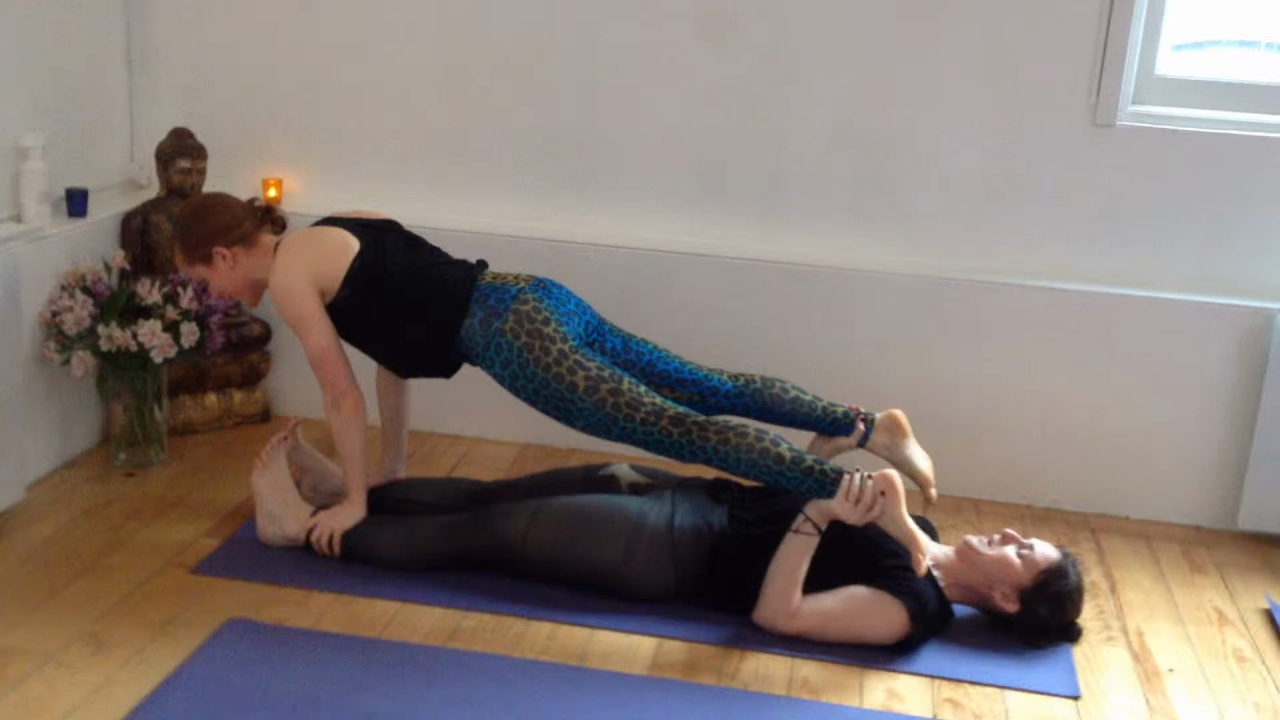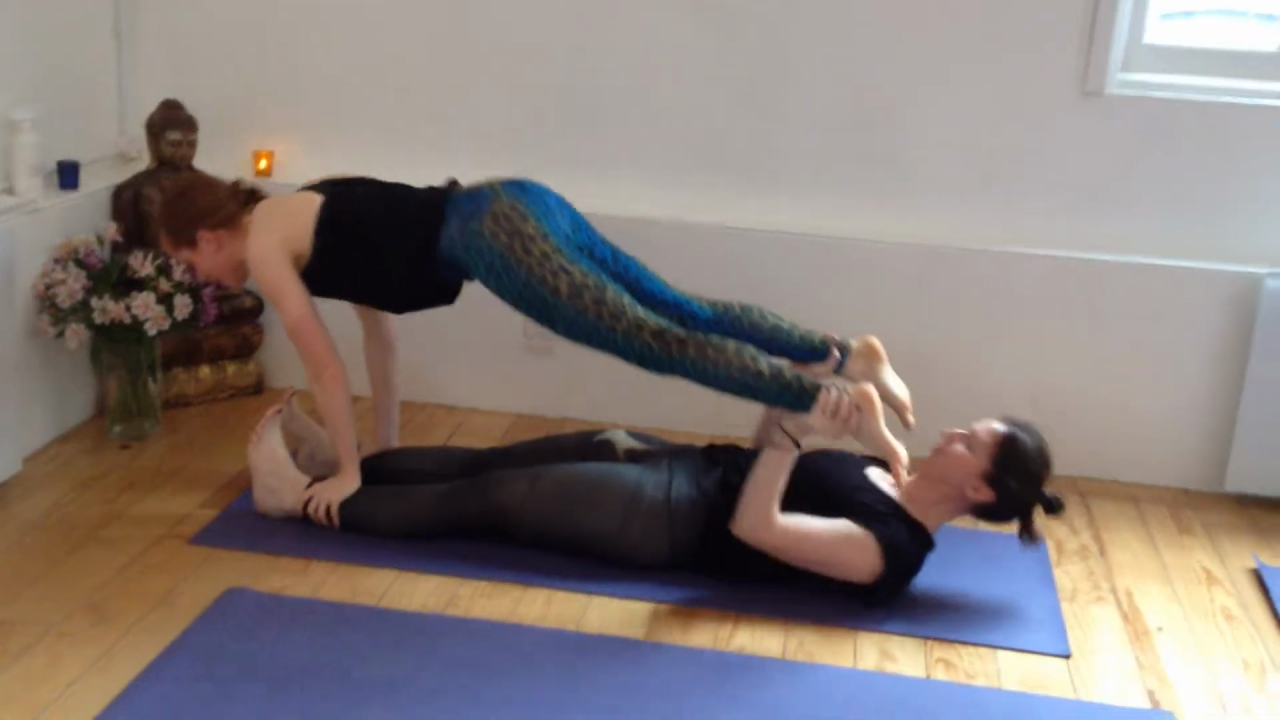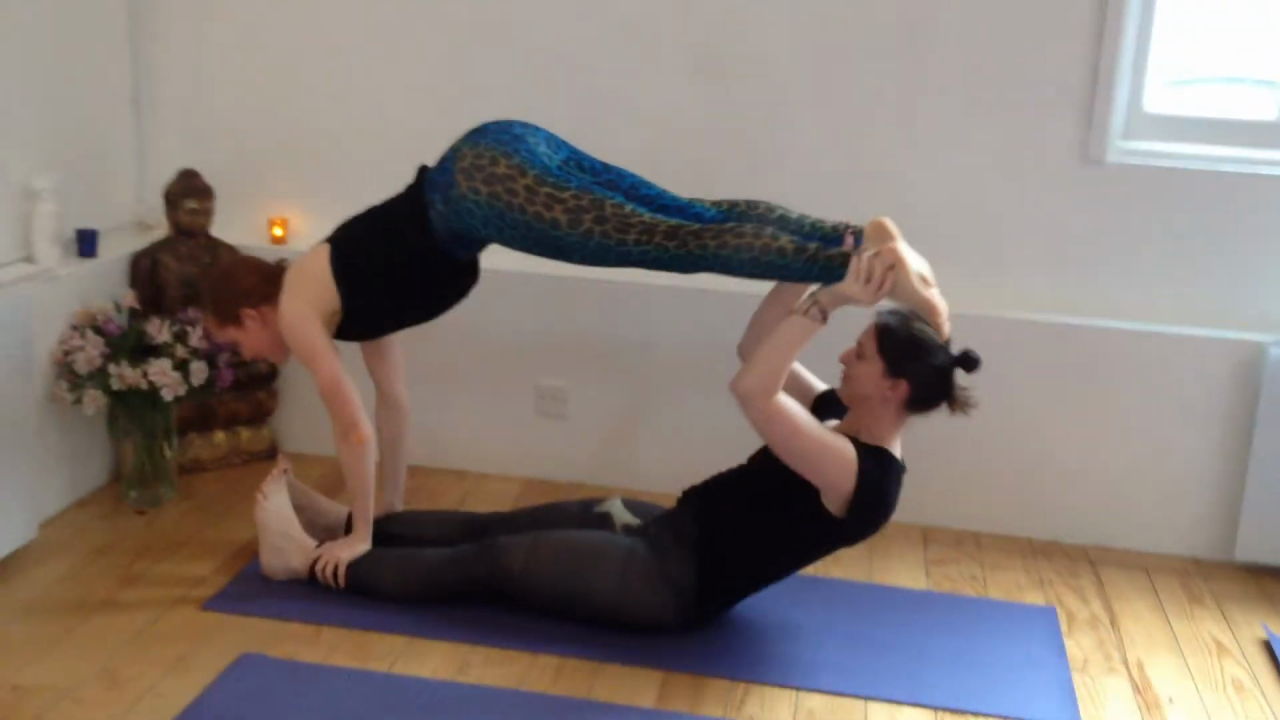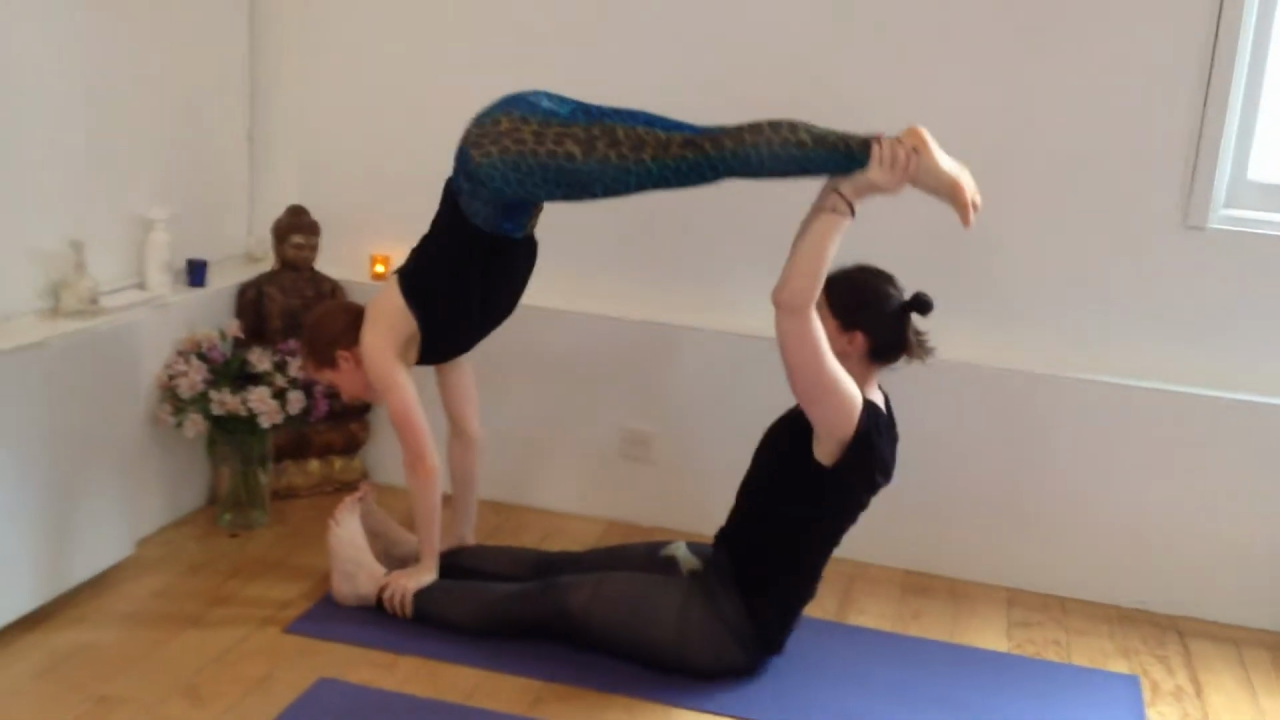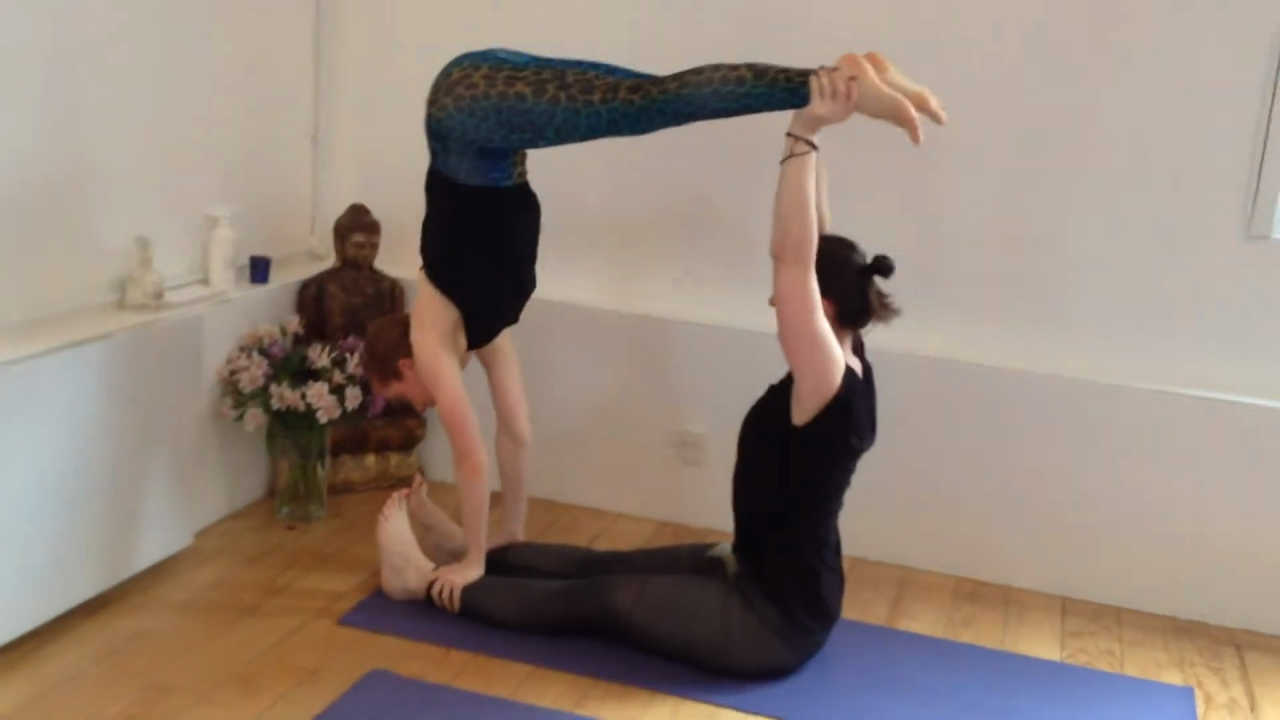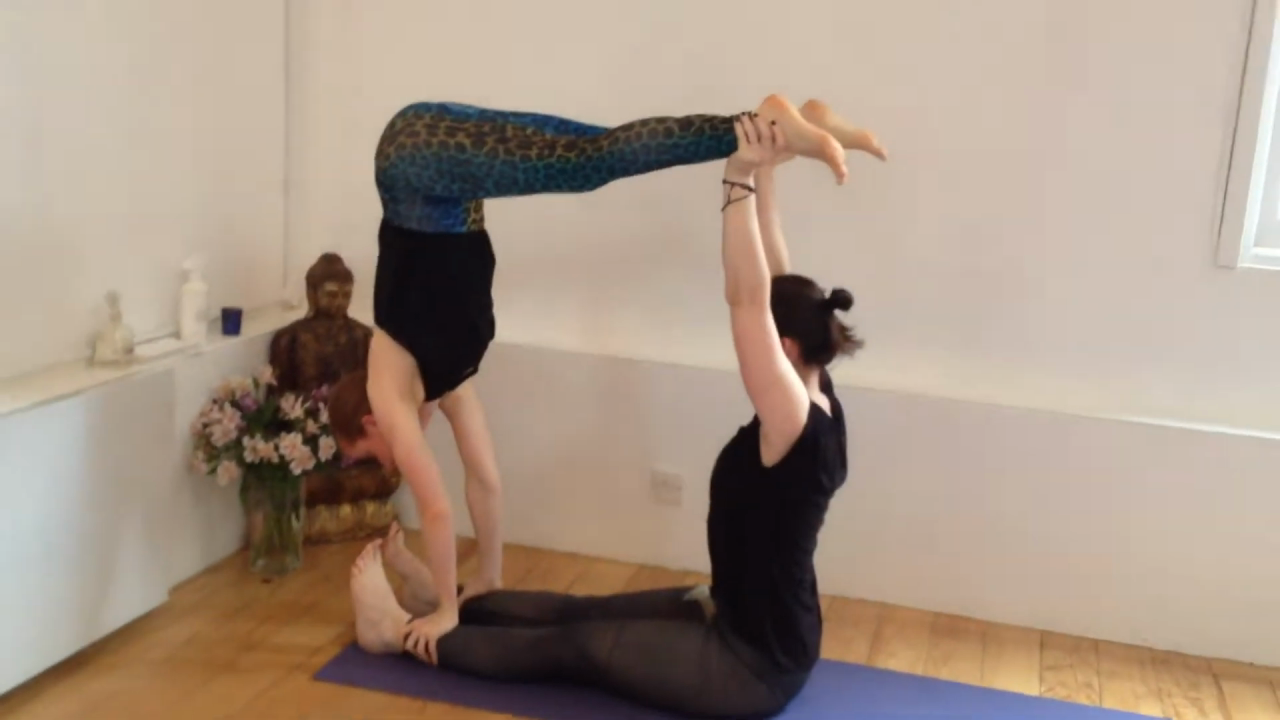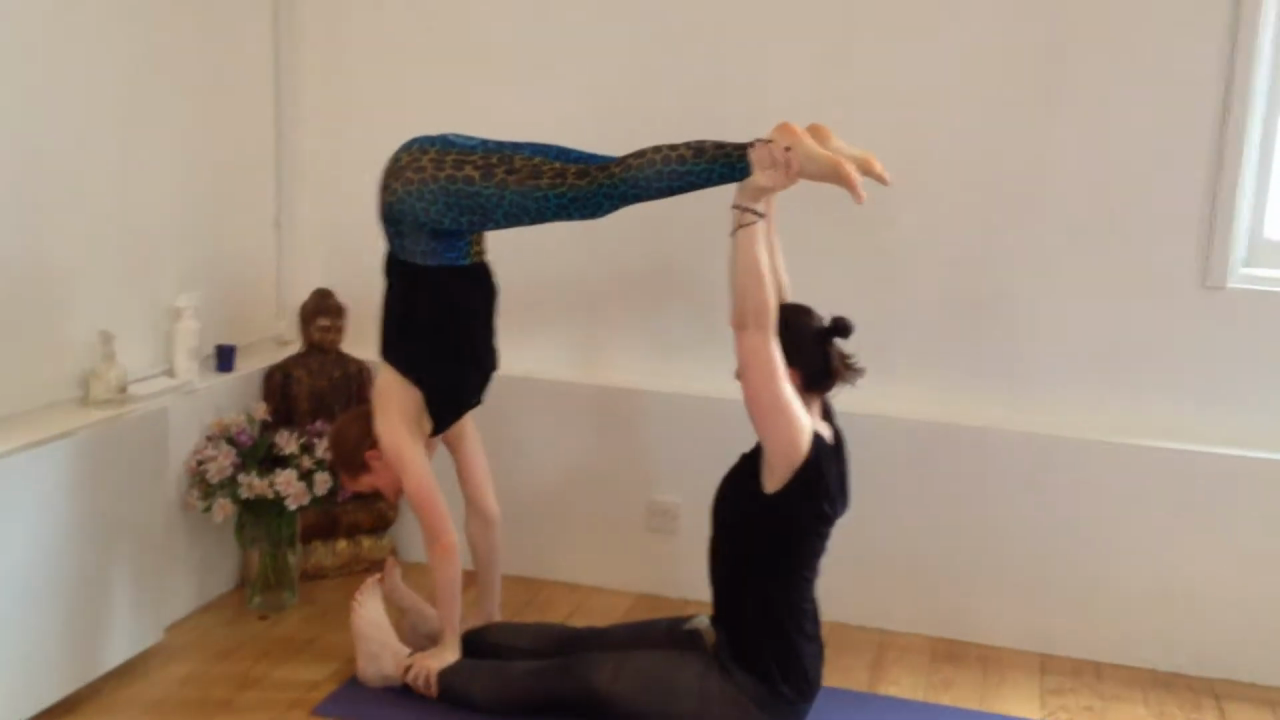
dt=0.5s
person 1, frame 1
left shoulder: (912, 605)
right shoulder: (919, 536)
left elbow: (775, 611)
left wrist: (821, 512)
left hip: (677, 554)
right hip: (698, 501)
left knee: (487, 531)
right knee: (491, 496)
left ankle: (312, 527)
right ankle: (344, 491)
person 1, frame 2
left shoulder: (893, 550)
right shoulder: (891, 479)
left elbow: (754, 525)
left wrist: (801, 426)
left hip: (675, 527)
right hip: (687, 469)
left knee: (485, 505)
right knee: (486, 466)
left ankle: (312, 505)
right ankle: (341, 457)
person 1, frame 3
left shoulder: (865, 478)
right shoulder: (840, 417)
left elbow: (751, 392)
right elbow: (754, 350)
left wrist: (826, 304)
left hip: (670, 583)
right hip: (667, 531)
left knee: (488, 563)
right knee: (483, 529)
left ankle: (316, 562)
right ankle: (343, 522)
person 1, frame 4
left shoulder: (855, 425)
right shoulder: (854, 400)
left elbow: (792, 307)
right elbow: (804, 301)
left wrist: (848, 195)
right wrist: (843, 189)
left hip: (735, 625)
right hip: (727, 578)
left knee: (556, 601)
right knee: (554, 566)
left ankle: (386, 591)
right ankle: (420, 556)
person 1, frame 5
left shoulder: (829, 386)
right shoulder: (847, 367)
left elbow: (793, 260)
right elbow: (809, 249)
left wrist: (804, 135)
right wrist: (809, 132)
left hip: (774, 622)
right hip: (764, 579)
left knee: (600, 599)
right knee: (600, 566)
left ankle: (431, 585)
right ankle: (466, 553)
person 1, frame 6
left shoulder: (796, 423)
right shoulder: (817, 405)
left elbow: (749, 301)
right elbow: (771, 288)
left wrist: (740, 181)
right wrist: (762, 177)
left hip: (754, 664)
right hip: (745, 620)
left knee: (577, 646)
right knee: (580, 611)
left ankle: (405, 633)
person 1, frame 7
left shoulder: (798, 451)
right shoulder: (817, 432)
left elbow: (755, 328)
right elbow: (773, 318)
left wrist: (750, 207)
right wrist: (762, 205)
right hip: (741, 648)
right knee: (581, 644)
left ankle: (405, 665)
person 2, frame 1
left shoulder: (287, 275)
right shoulder: (328, 237)
left elbow: (342, 395)
right elbow: (391, 351)
left wrist: (355, 500)
right wrist: (391, 473)
left hip: (510, 336)
right hip: (533, 302)
left knee: (673, 426)
right knee: (703, 391)
right ankle: (868, 427)
person 2, frame 2
left shoulder: (260, 246)
right shoulder: (303, 221)
left elbow: (326, 368)
right elbow: (381, 334)
left wrist: (346, 471)
right wrist: (384, 443)
left hip: (497, 229)
right hip: (519, 201)
left knee: (660, 341)
right knee: (678, 312)
left ankle: (836, 394)
right ankle: (846, 355)
person 2, frame 3
left shoulder: (296, 309)
right shoulder: (338, 288)
left elbow: (356, 429)
right elbow: (392, 401)
left wrist: (360, 535)
right wrist: (391, 508)
left hip: (486, 181)
right hip: (506, 154)
left knee: (677, 242)
right knee: (695, 221)
left ankle: (862, 262)
right ankle: (863, 239)
person 2, frame 4
left shoulder: (378, 344)
right shoulder: (428, 329)
left elbow: (423, 463)
right elbow: (465, 437)
left wrist: (425, 567)
right wrist: (460, 542)
left hip: (510, 144)
left knee: (703, 153)
right knee: (706, 156)
left ankle: (888, 151)
right ankle: (889, 150)
person 2, frame 5
left shoulder: (430, 340)
right shoulder: (474, 321)
left elbow: (471, 458)
right elbow: (516, 433)
left wrist: (474, 561)
right wrist: (511, 536)
left knee: (654, 102)
person 2, frame 6
left shoulder: (388, 396)
right shoulder: (436, 374)
left elbow: (435, 507)
right elbow: (486, 480)
left wrist: (446, 611)
right wrist: (488, 580)
left knee: (592, 159)
person 2, frame 7
left shoulder: (397, 428)
right shoulder: (438, 406)
left elbow: (443, 540)
right elbow: (485, 512)
left wrist: (449, 644)
right wrist: (487, 614)
left knee: (600, 188)
